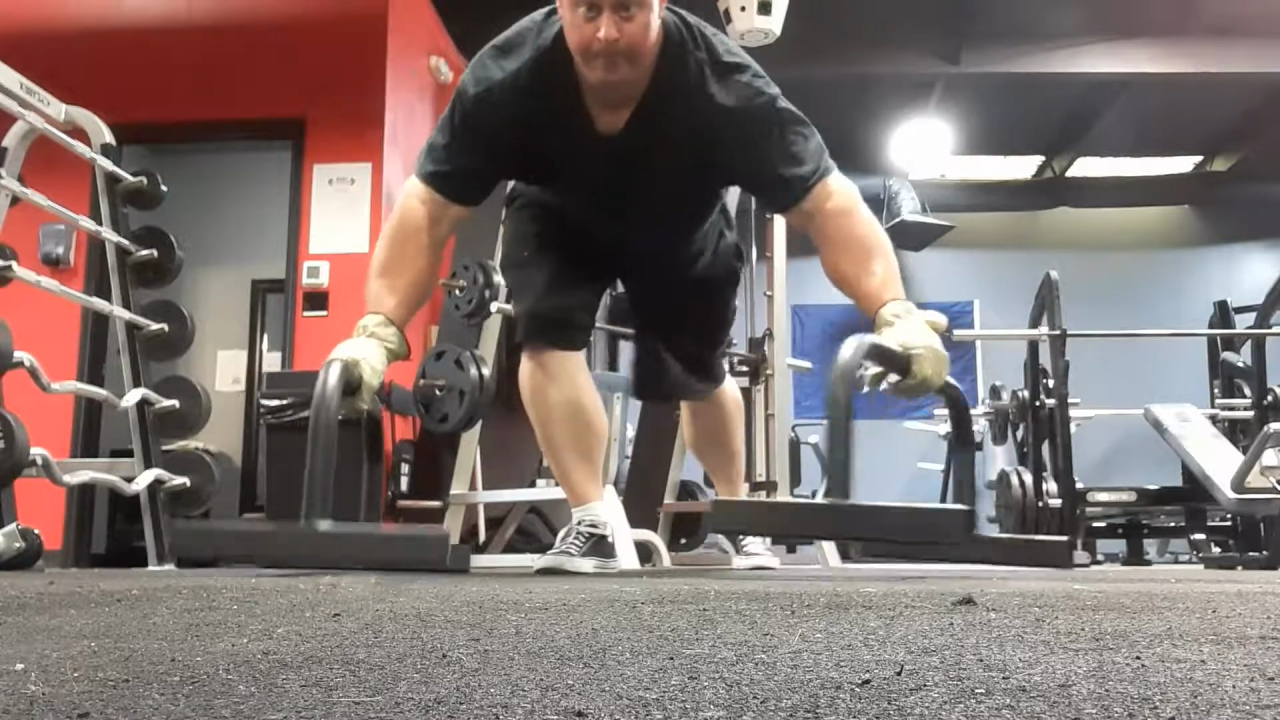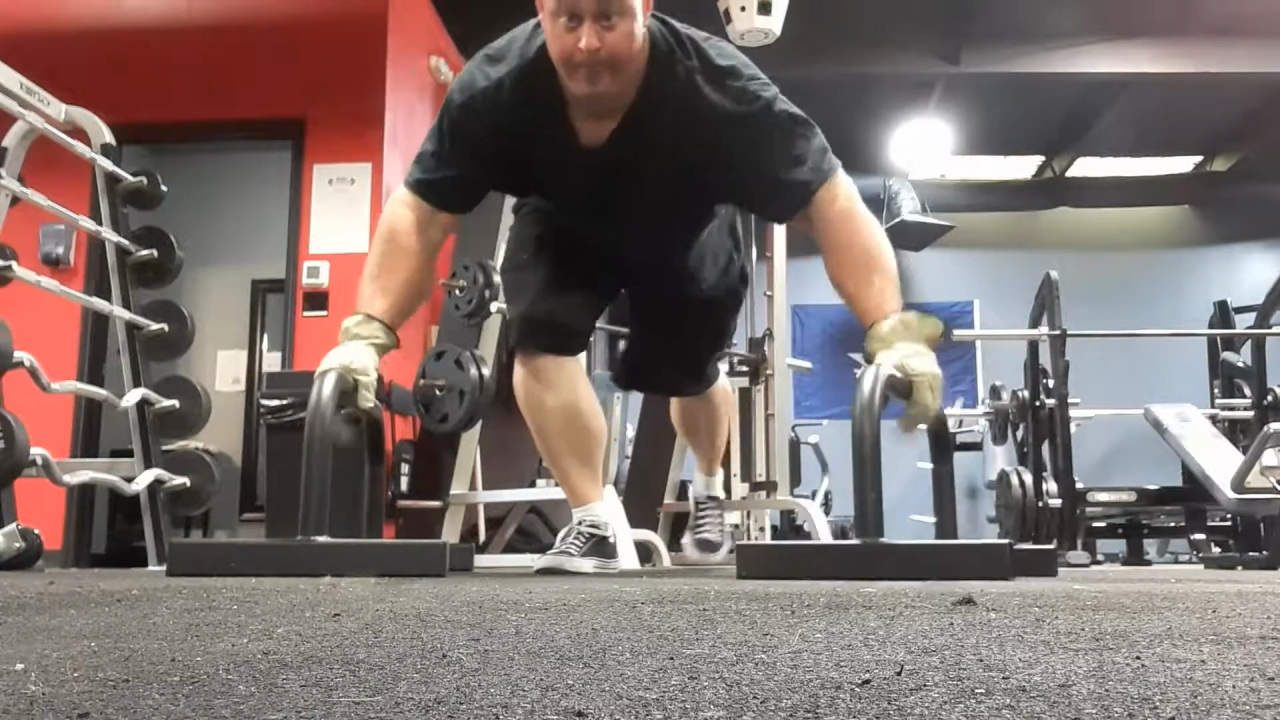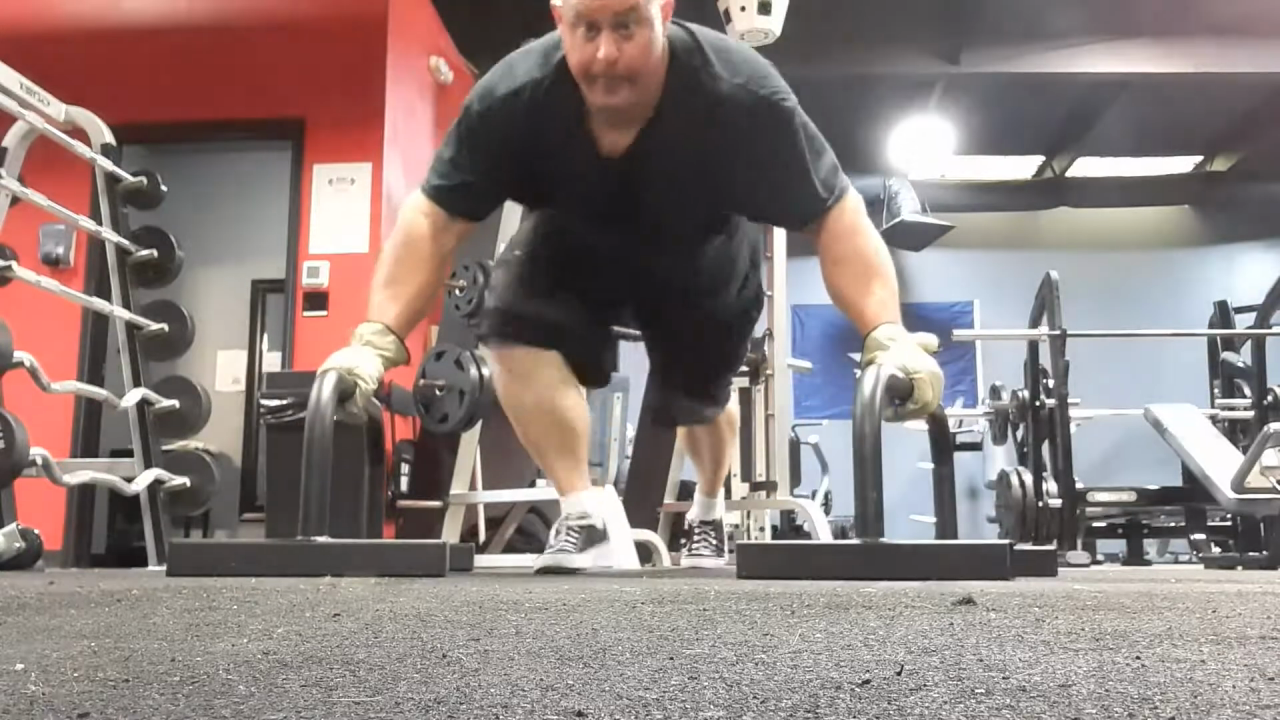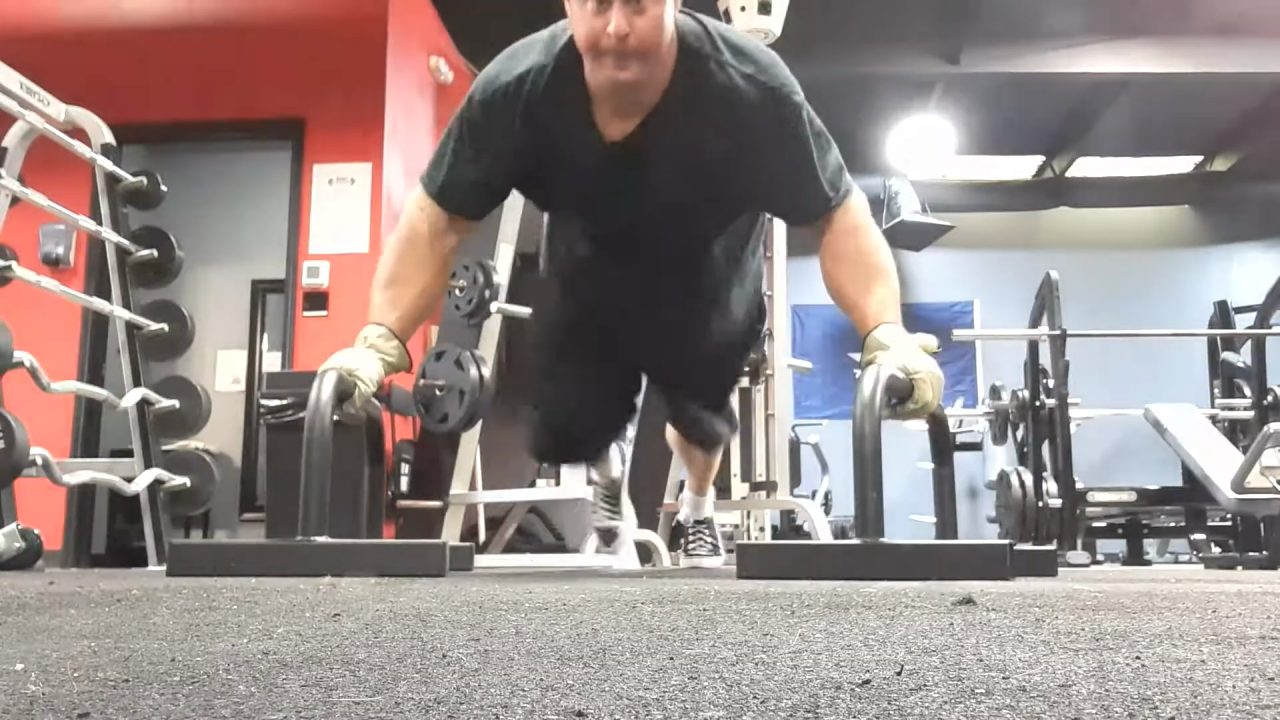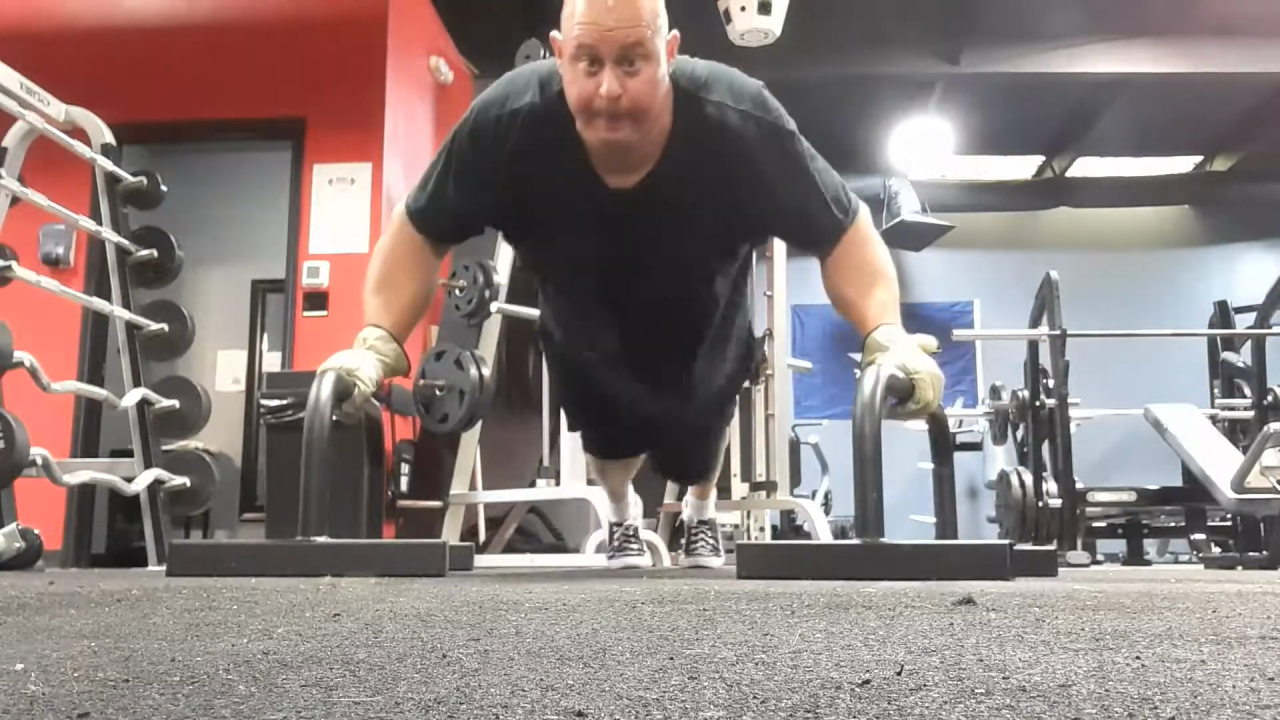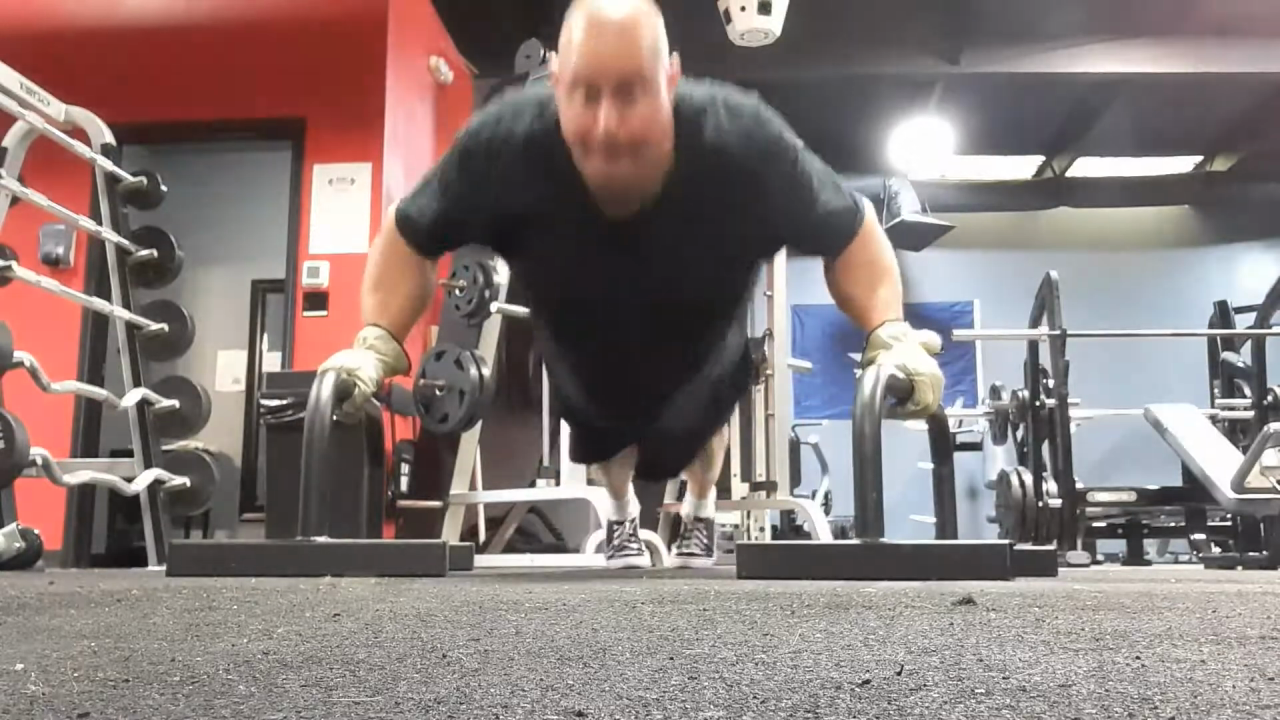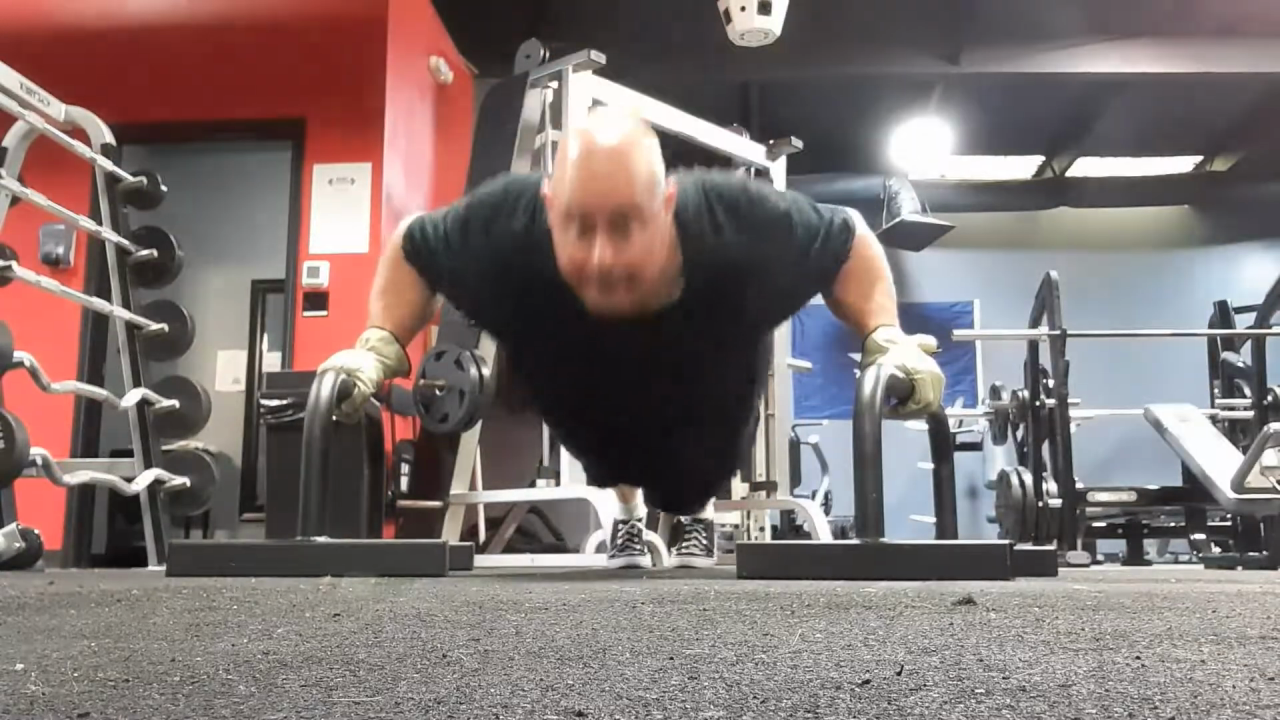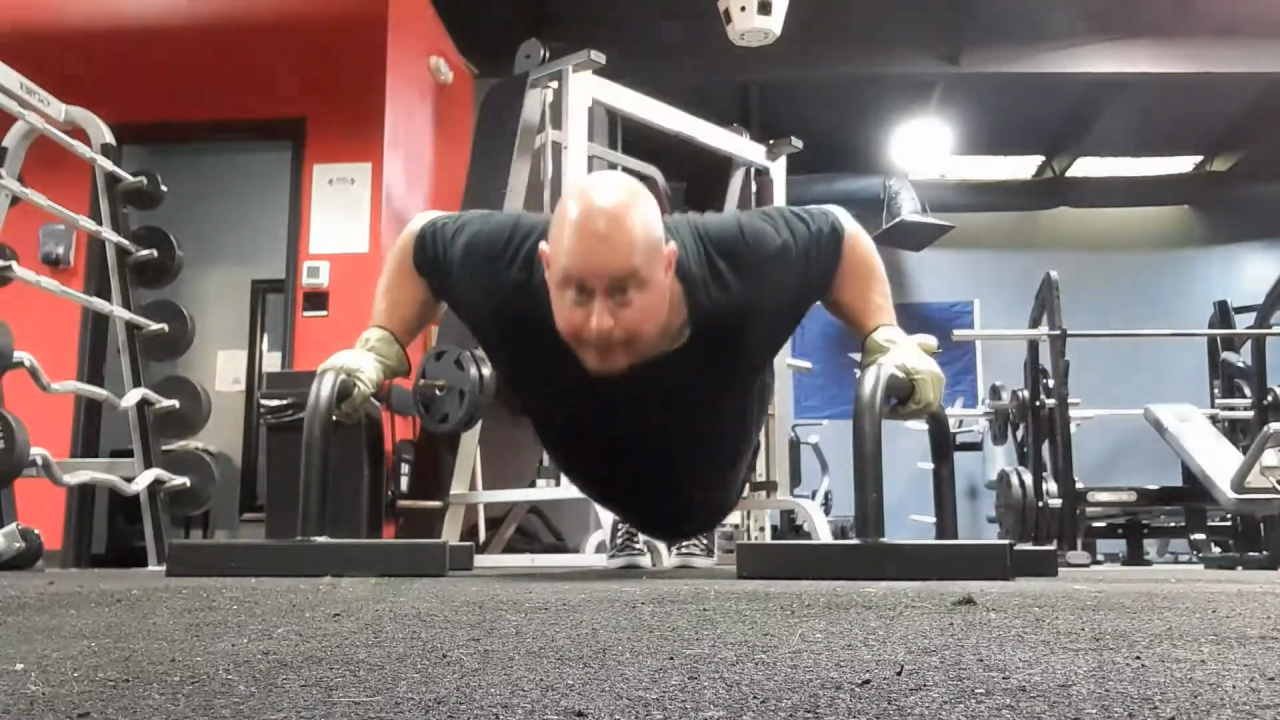
dt=0.2s
person 1, frame 1
left shoulder: (725, 80)
right shoulder: (506, 76)
left elbow: (825, 202)
right elbow: (428, 208)
left wrist: (896, 314)
right wrist: (378, 331)
left hip: (682, 230)
right hip: (560, 221)
left knee: (700, 373)
right knee: (548, 335)
right ankle: (590, 525)
person 1, frame 2
left shoulder: (719, 84)
right shoulder: (494, 87)
left elbow: (831, 203)
right elbow: (417, 216)
left wrist: (892, 333)
right wrist: (365, 334)
left hip: (683, 240)
right hip: (561, 231)
left knee: (691, 375)
right knee: (540, 342)
left ankle: (707, 489)
right ankle: (591, 524)
person 1, frame 3
left shoulder: (740, 92)
right shoulder: (514, 94)
left elbow: (835, 217)
right elbow: (435, 222)
left wrist: (888, 337)
right wrist: (377, 340)
left hip: (701, 257)
right hip: (578, 243)
left knee: (699, 399)
right knee: (511, 326)
left ankle: (707, 513)
right ankle: (582, 514)
person 1, frame 4
left shoulder: (745, 81)
right shoulder: (516, 86)
left elbow: (838, 214)
right elbow: (437, 219)
left wrist: (888, 339)
right wrist: (379, 343)
left hip: (705, 277)
right hip: (591, 271)
left knee: (700, 419)
right knee: (574, 429)
left ankle: (698, 514)
right ankle: (608, 482)
person 1, frame 5
left shoulder: (741, 121)
right shoulder: (505, 120)
left elbow: (843, 230)
right elbow: (419, 233)
left wrist: (889, 340)
right wrist: (376, 346)
left hip: (701, 328)
right hip: (585, 334)
left knee: (694, 443)
right knee: (607, 441)
left ankle: (700, 520)
right ankle: (624, 519)
person 1, frame 6
left shoulder: (742, 143)
right shoulder: (503, 143)
left elbow: (849, 231)
right elbow: (409, 234)
left wrist: (893, 339)
right wrist: (373, 349)
left hip: (698, 352)
right hip: (583, 351)
left knee: (689, 442)
right knee: (605, 448)
left ankle: (697, 517)
right ankle: (621, 524)
person 1, frame 7
left shoulder: (742, 228)
right shoulder: (501, 231)
left elbow: (847, 242)
right elbow: (412, 247)
left wrist: (889, 342)
right wrist: (378, 348)
left ankle: (696, 519)
right ankle: (628, 523)
person 1, frame 8
left shoulder: (740, 268)
right shoulder: (503, 267)
left elbow: (836, 234)
right elbow: (423, 240)
left wrist: (888, 341)
right wrist: (378, 349)
left ankle: (696, 531)
right ankle: (628, 525)
